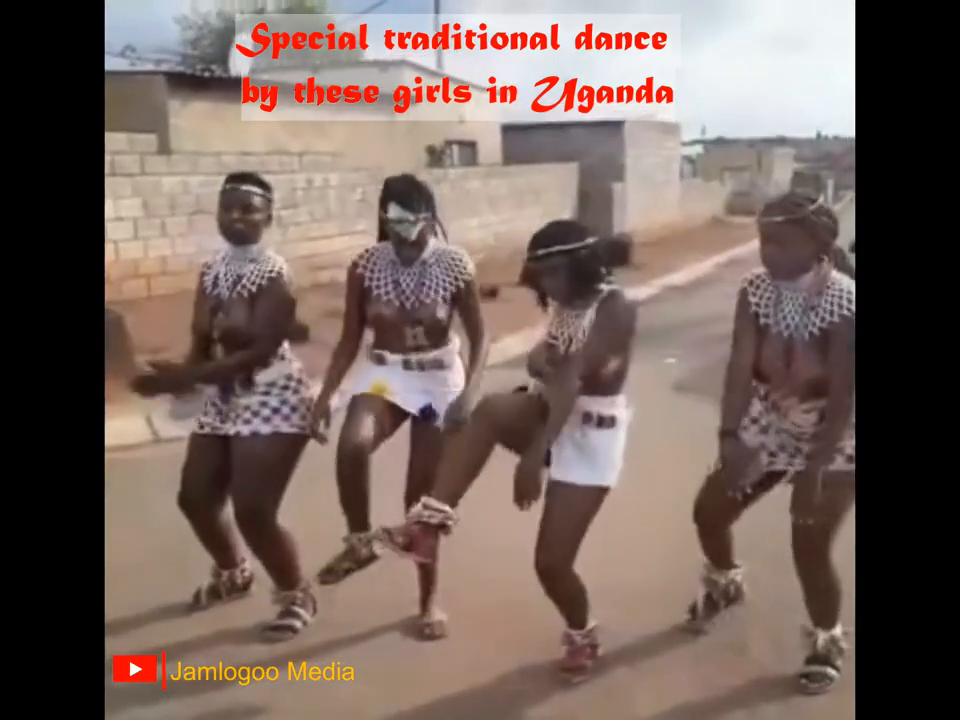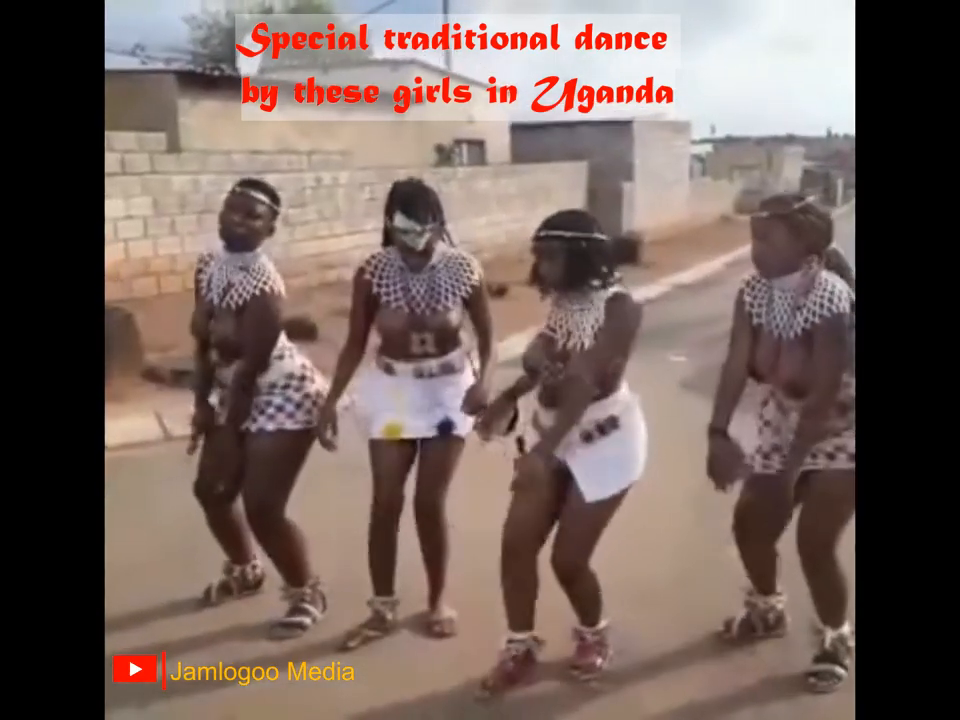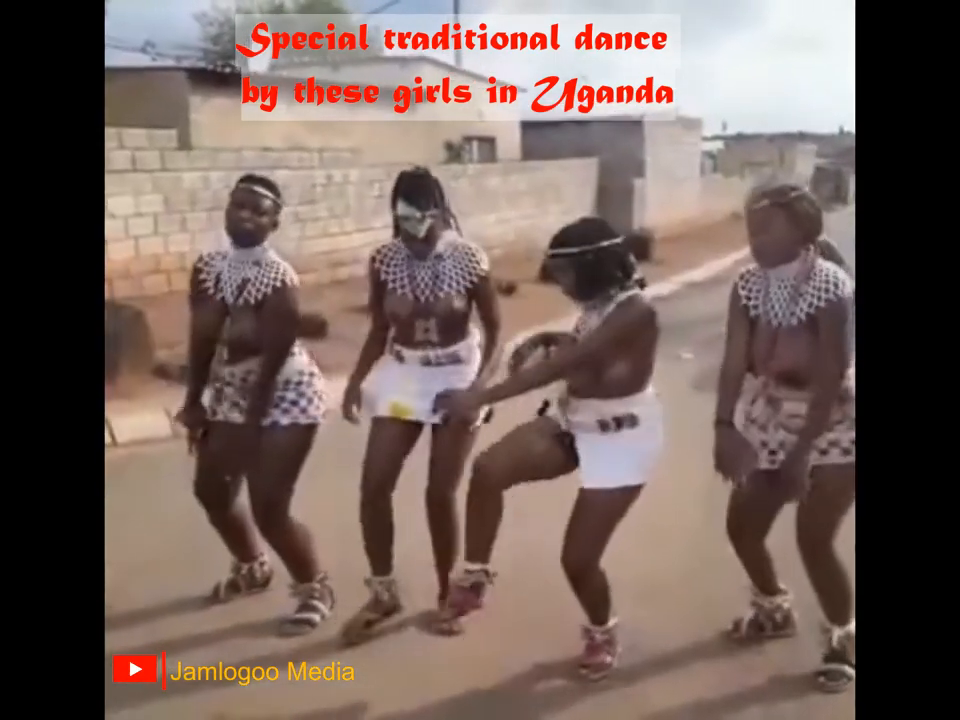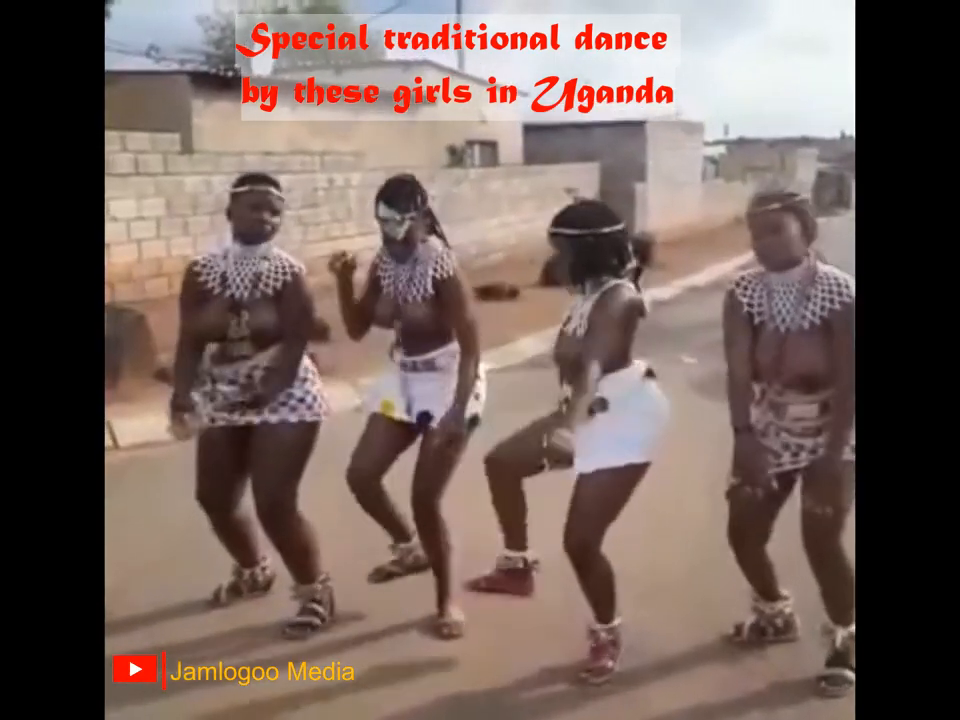
dt=0.3s
person 1, frame 1
left shoulder: (844, 301)
right shoulder: (756, 289)
left elbow: (841, 396)
right elbow: (740, 365)
left wrist: (813, 469)
right wrist: (729, 436)
left hip: (833, 436)
right hip: (768, 425)
left knee: (810, 543)
right knee: (709, 510)
left ankle: (828, 641)
right ankle: (724, 584)
person 1, frame 2
left shoulder: (831, 300)
right shoulder: (754, 292)
left elbow: (825, 394)
right elbow: (736, 364)
left wrist: (792, 467)
right wrist: (718, 435)
left hip: (839, 433)
right hip: (783, 423)
left knee: (814, 544)
right knee: (750, 525)
left ankle: (837, 640)
right ankle: (767, 610)
person 1, frame 3
left shoulder: (831, 288)
right shoulder: (748, 285)
left elbow: (830, 379)
right elbow: (735, 359)
left wrist: (803, 454)
right wrist: (725, 428)
left hip: (833, 427)
right hip: (773, 421)
left knee: (813, 539)
right knee: (742, 525)
left ankle: (844, 638)
right ankle: (774, 610)
person 1, frame 4
left shoulder: (838, 290)
right shoulder: (743, 293)
left elbow: (848, 379)
right elbow: (739, 369)
left wrist: (833, 453)
right wrist: (744, 438)
left hip: (830, 429)
right hip: (768, 428)
left knee: (821, 540)
right knee: (742, 532)
left ankle: (846, 640)
right ankle: (776, 613)
person 2, frame 1
left shoulder: (615, 307)
right shoulder: (563, 306)
left elbow: (575, 378)
left wrist: (536, 451)
left hip: (590, 435)
right hip: (545, 415)
left knee: (552, 562)
right knee: (488, 412)
left ankle: (582, 636)
right ankle: (426, 524)
person 2, frame 2
left shoulder: (620, 307)
right shoulder: (559, 300)
left elbow: (587, 382)
left wrist: (541, 456)
right wrist: (508, 396)
left hip: (603, 441)
right hip: (549, 433)
left knee: (568, 560)
right knee: (516, 541)
left ankle: (593, 636)
right ankle: (521, 648)
person 2, frame 3
left shoulder: (635, 311)
right shoulder: (597, 303)
left elbow: (563, 363)
left wrist: (481, 396)
right wrist: (540, 338)
left hip: (622, 438)
right hip: (573, 421)
left knee: (578, 557)
right knee: (487, 469)
left ankle: (602, 635)
right ankle: (473, 581)
person 2, frame 4
left shoulder: (616, 298)
right shoulder: (600, 288)
left elbow: (592, 364)
left wrist: (566, 430)
left hip: (622, 417)
right hip: (590, 413)
left knee: (580, 541)
right knee: (502, 461)
left ankle: (608, 635)
right ankle: (517, 567)
person 3, frame 1
left shoulder: (454, 264)
right shoulder: (366, 266)
left elbow: (478, 335)
right elbow: (351, 338)
left wrist: (469, 391)
right wrist: (326, 393)
left hip: (438, 381)
right hip: (383, 374)
left knee: (420, 493)
right knee: (351, 448)
left ankle: (429, 599)
right ankle: (360, 541)
person 3, frame 2
left shoulder: (463, 269)
right shoulder: (372, 272)
left elbow: (486, 334)
right elbow: (355, 344)
left wrist: (483, 379)
right wrist: (330, 403)
left hip: (448, 390)
right hip: (391, 389)
left knee: (429, 502)
right knee: (386, 503)
left ankle: (438, 600)
right ankle: (383, 610)
person 3, frame 3
left shoulder: (468, 258)
right shoulder: (384, 260)
left elbow: (493, 328)
right elbow: (380, 331)
left wrist: (481, 382)
right wrist: (355, 381)
left hip: (457, 378)
right hip: (402, 376)
left knee: (440, 494)
right knee: (374, 482)
left ankle: (448, 593)
right ankle: (383, 594)
person 3, frame 4
left shoulder: (441, 265)
right shoulder: (383, 263)
left elbow: (470, 342)
right elbow: (356, 329)
left wrist: (460, 408)
right wrist: (344, 282)
left hip: (448, 384)
right hip: (404, 381)
left knee: (425, 497)
right knee: (360, 475)
left ankle: (447, 600)
right ankle: (408, 548)
person 4, frame 1
left shoulder: (273, 276)
right shoulder: (211, 270)
left elbow: (258, 353)
right elbow: (202, 343)
left wrist: (184, 375)
right wrist: (175, 374)
left hip: (270, 404)
right hip: (221, 402)
left knee: (253, 514)
right knee: (194, 499)
left ankle: (296, 595)
right ankle: (232, 573)
person 4, frame 2
left shoulder: (262, 288)
right shoulder: (207, 267)
left elbow: (252, 366)
right elbow: (205, 343)
left wrist: (231, 433)
right wrist: (202, 402)
left hip: (281, 399)
right hip: (235, 397)
left knee: (262, 510)
right knee: (210, 491)
left ankle: (307, 592)
right ankle: (244, 570)
person 4, frame 3
left shoulder: (278, 282)
right shoulder: (206, 268)
left elbow: (273, 361)
right elbow: (202, 340)
left wrist: (249, 429)
right wrist: (194, 401)
left hip: (284, 397)
right hip: (231, 394)
left knee: (268, 506)
right knee: (211, 490)
left ankle: (314, 589)
right ankle: (251, 567)
person 4, frame 4
left shoulder: (288, 274)
right shoulder: (202, 272)
left elbow: (294, 344)
right elbow: (191, 339)
left wrist: (267, 390)
right wrist: (182, 395)
left hip: (284, 398)
right hip: (224, 397)
left knee: (274, 504)
right knee: (213, 498)
left ankle: (316, 592)
right ankle: (253, 571)
